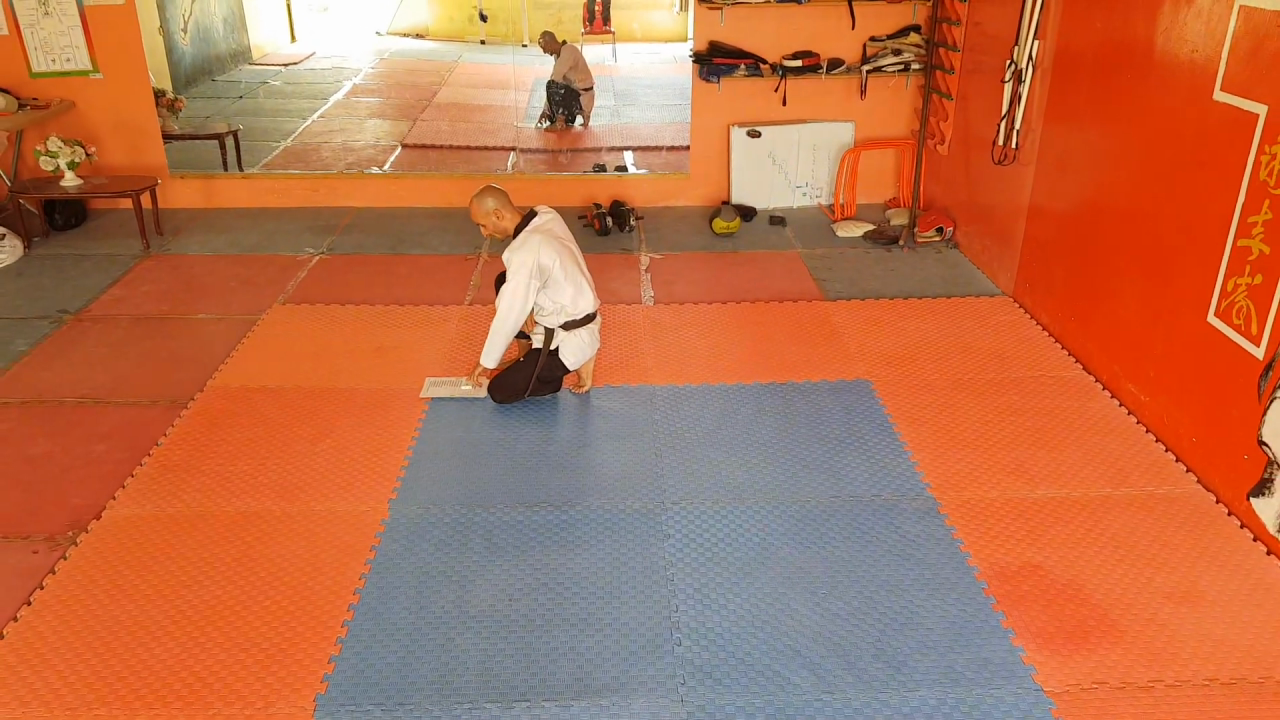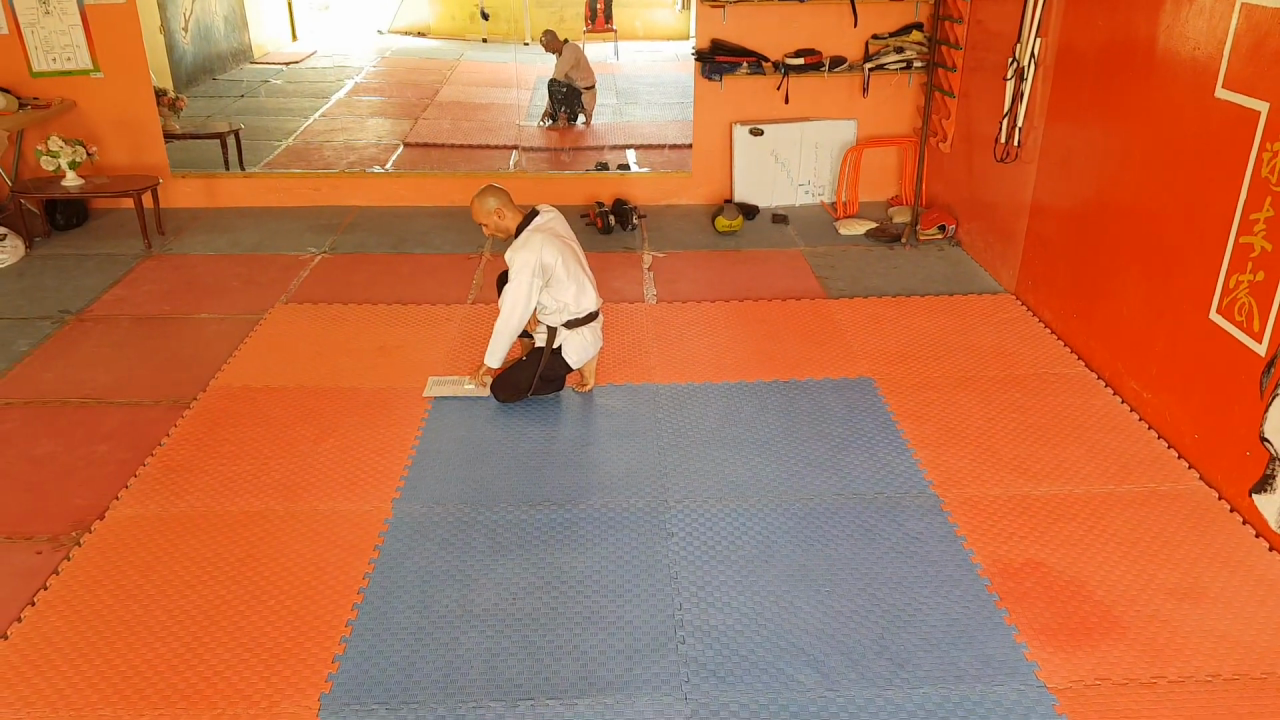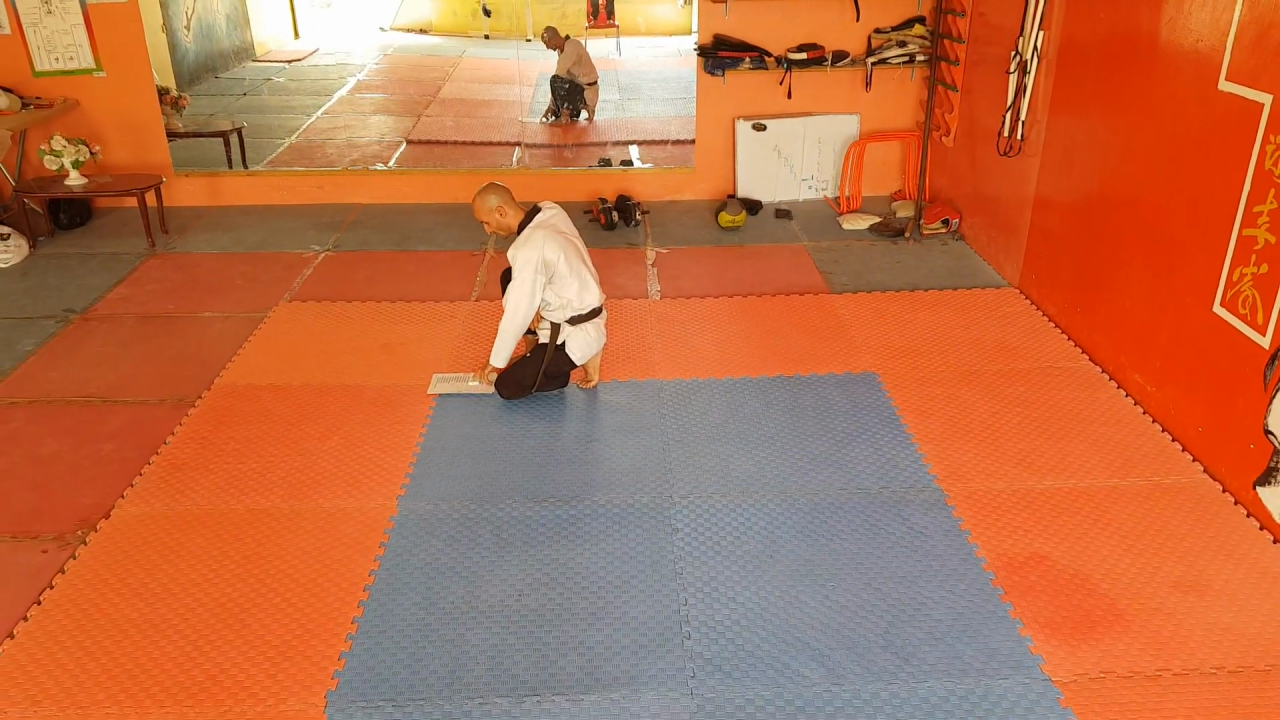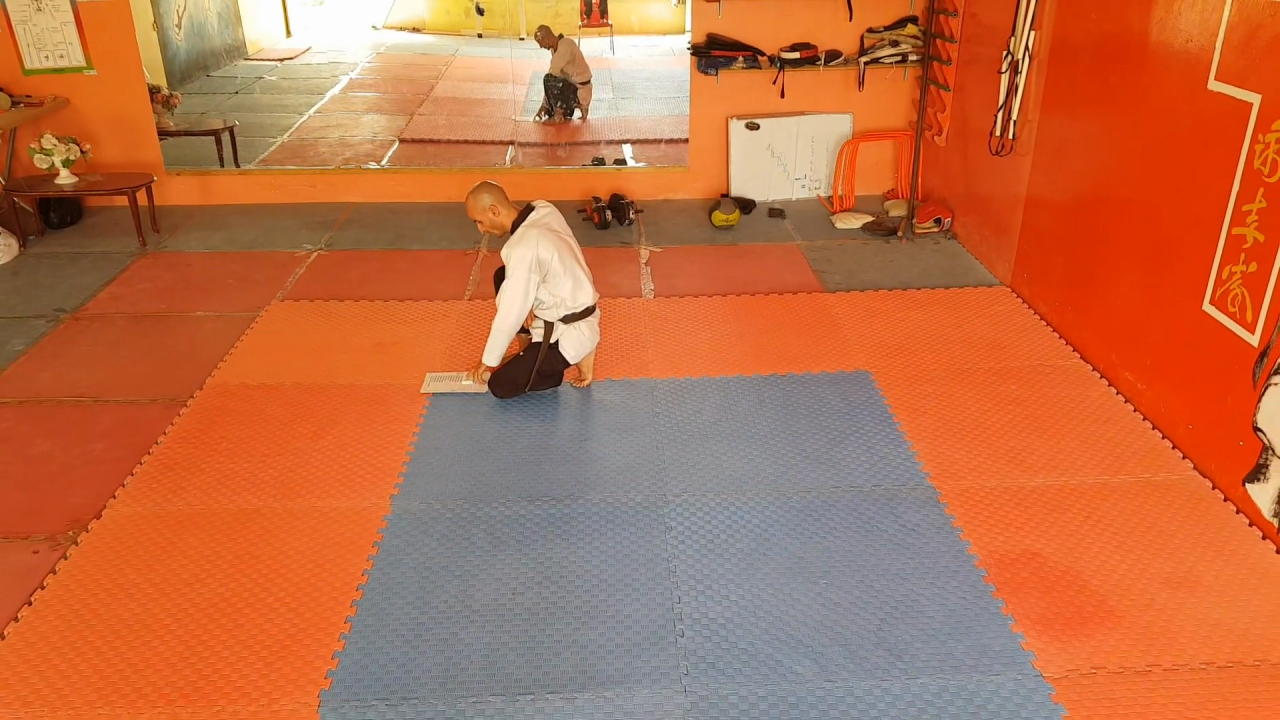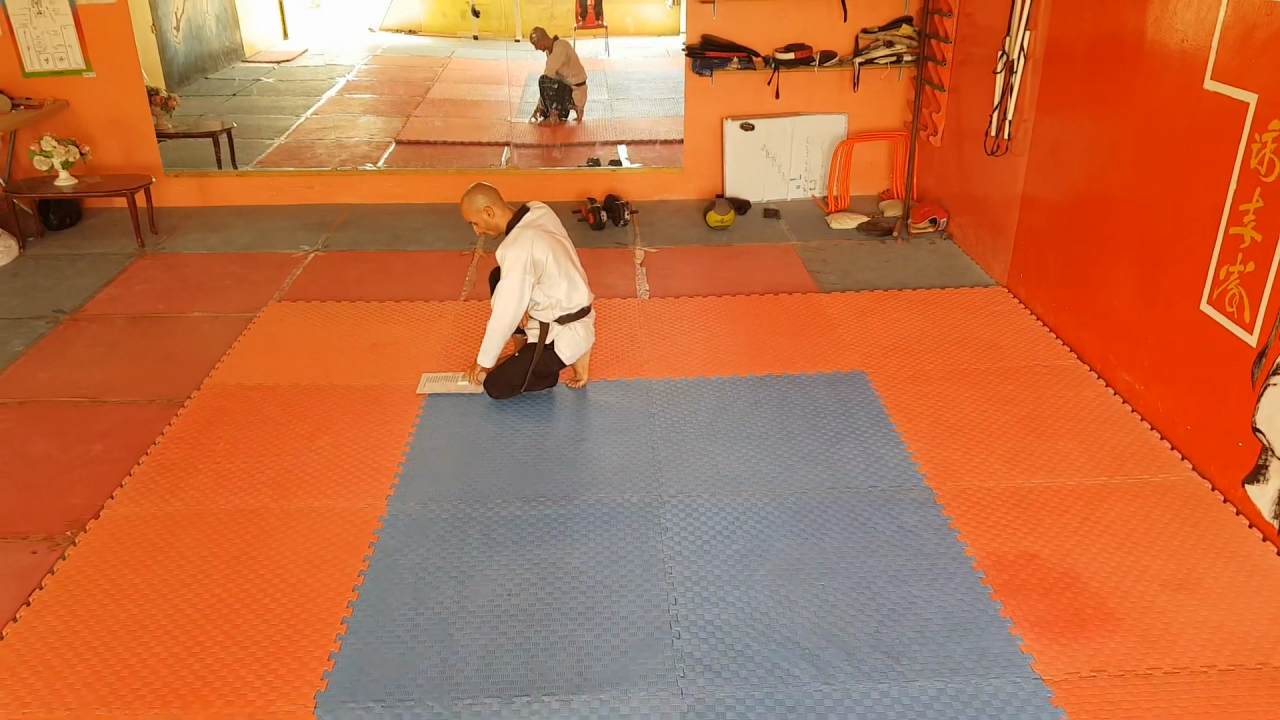
dt=0.4s
person 1, frame 1
left shoulder: (525, 252)
right shoulder: (546, 215)
left elbow: (508, 317)
left wrist: (486, 362)
right wrist: (524, 305)
left hip: (571, 339)
right hip: (576, 311)
left knee: (499, 391)
right knee: (505, 283)
left ankle: (576, 361)
right ankle: (527, 356)
person 1, frame 2
left shoulder: (527, 252)
right shoulder: (548, 214)
left elbow: (511, 317)
left wrist: (490, 362)
right wrist: (528, 307)
left hip: (573, 339)
right hip: (577, 310)
left knee: (502, 391)
right knee: (507, 282)
left ankle: (578, 360)
right ankle: (530, 356)
person 1, frame 3
left shoulder: (529, 249)
right shoulder: (550, 211)
left elbow: (516, 316)
left wrist: (496, 362)
right wrist: (533, 303)
left hip: (577, 335)
right hip: (581, 306)
left knee: (506, 387)
right knee: (510, 279)
left ankle: (582, 356)
right ankle: (534, 352)
person 1, frame 4
left shoulder: (523, 248)
right shoulder: (544, 209)
left elbow: (509, 315)
left wrist: (488, 361)
right wrist: (526, 302)
left hip: (570, 334)
right hip: (575, 306)
left knee: (500, 386)
right knee: (504, 278)
left ankle: (576, 355)
right ankle: (527, 350)
person 1, frame 5
left shoulder: (518, 249)
right shoulder: (539, 211)
left elbow: (504, 316)
left wrist: (483, 362)
right wrist: (520, 302)
left hip: (565, 333)
right hip: (569, 306)
left knee: (496, 387)
right knee: (499, 279)
left ankle: (571, 356)
right ankle: (523, 351)
